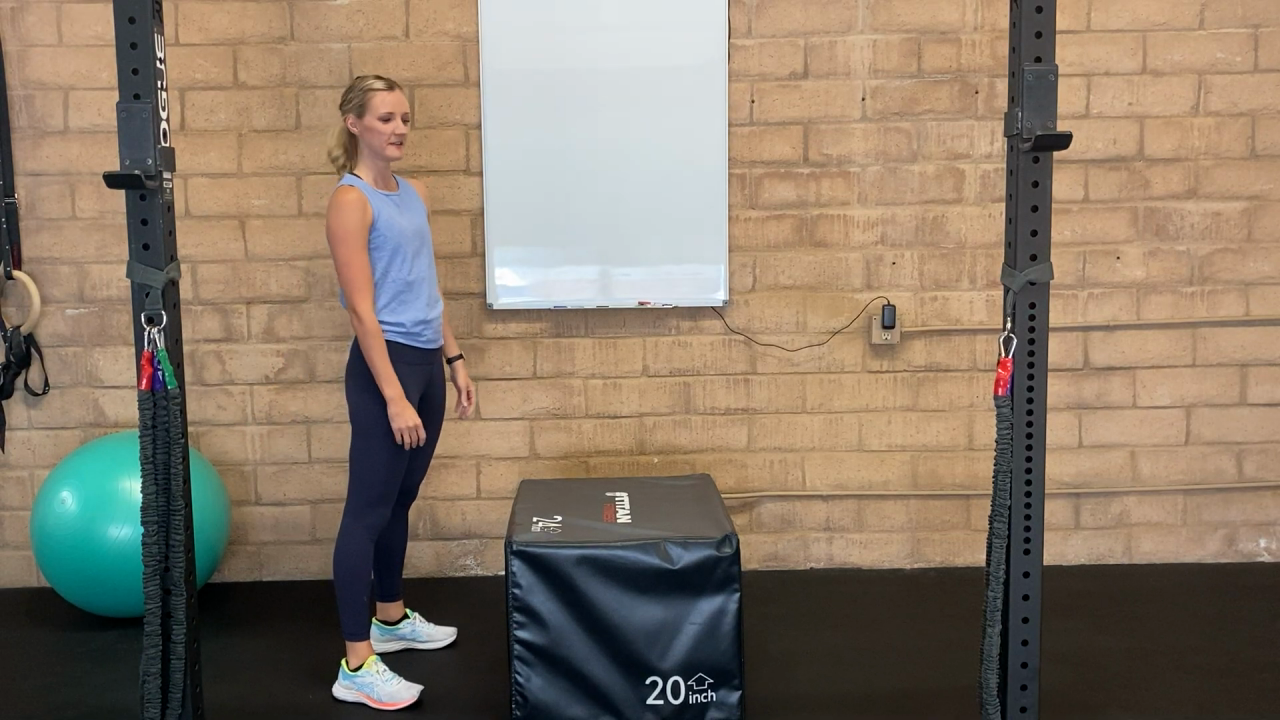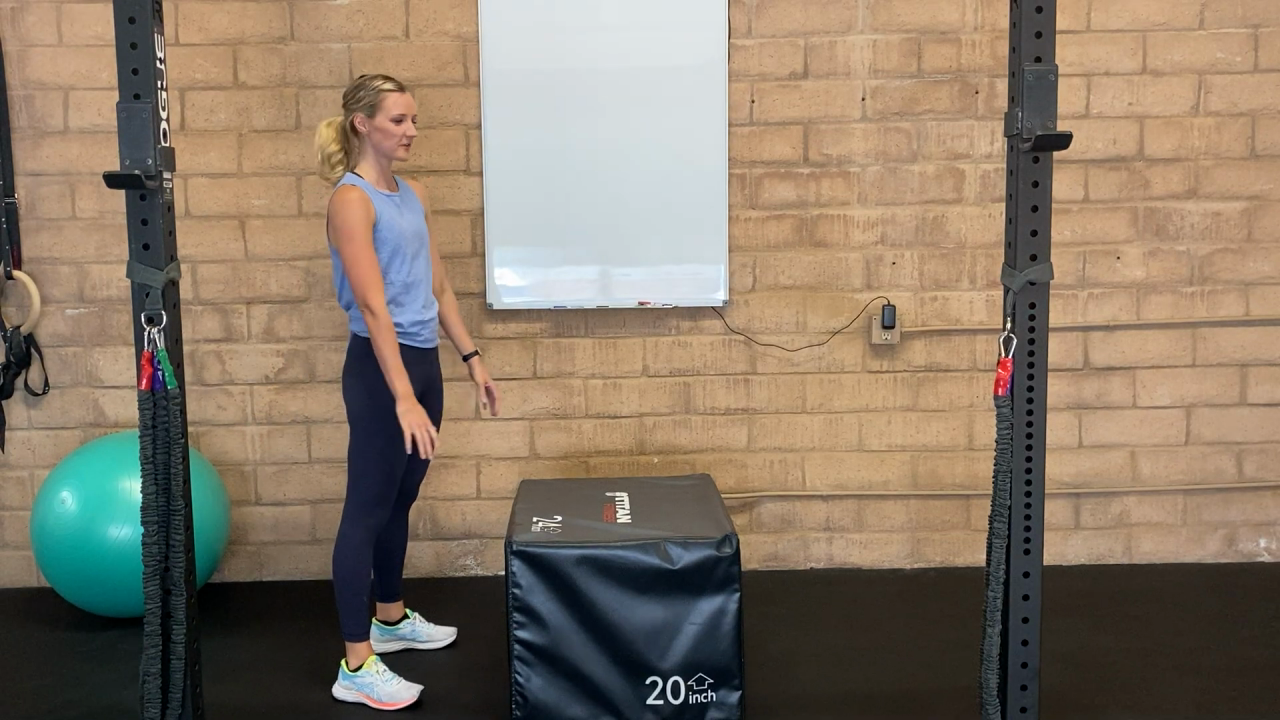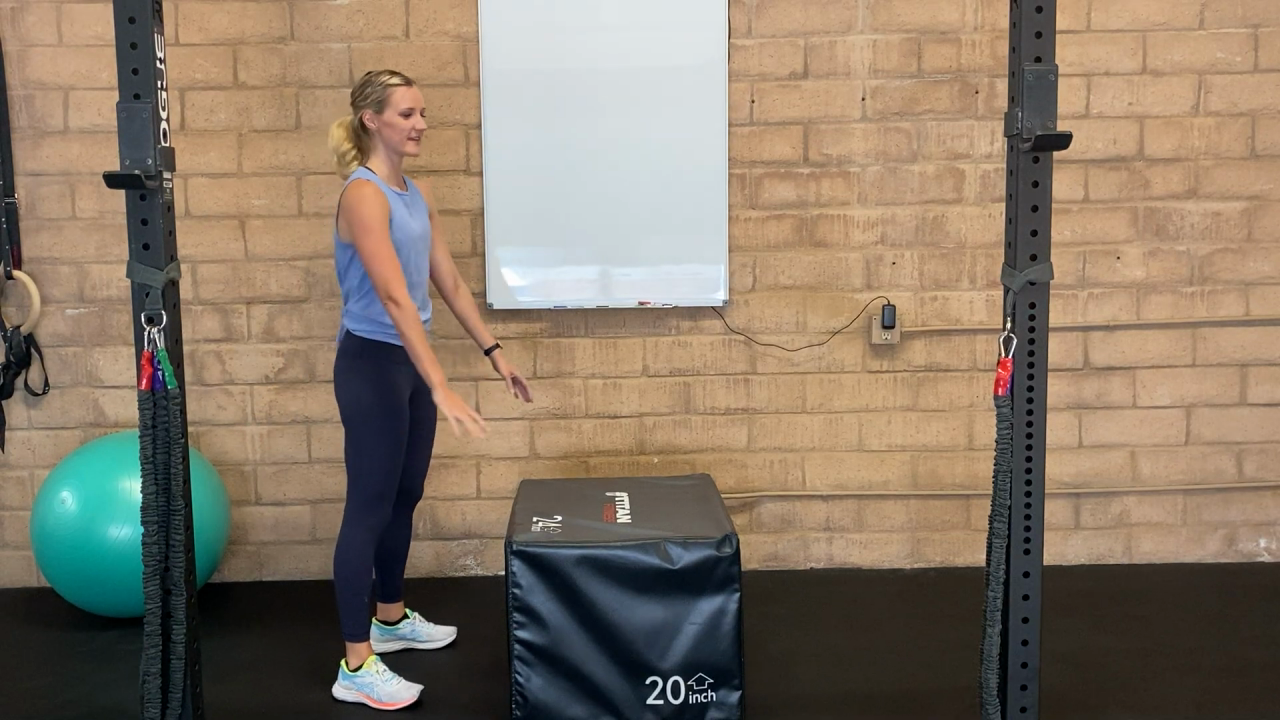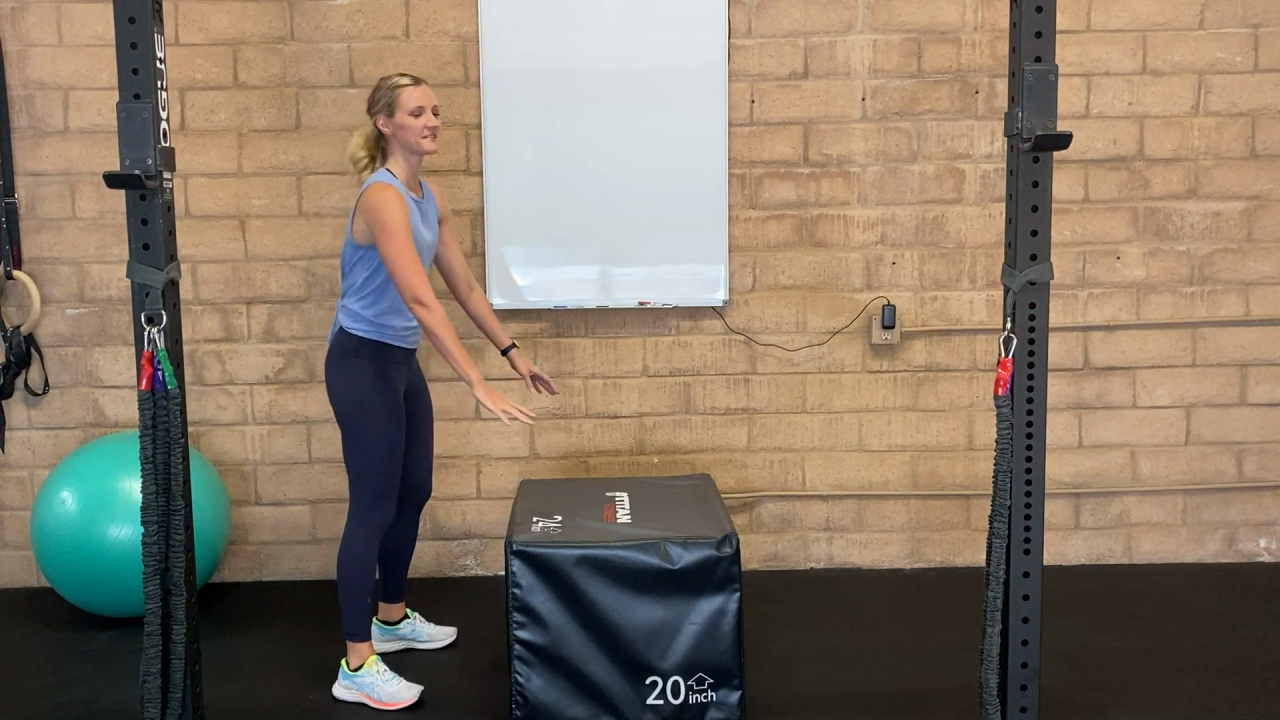
dt=0.2s
person 1, frame 1
left shoulder: (413, 194)
right shoulder: (349, 200)
right elbow: (363, 310)
left wrist: (455, 361)
right wrist: (394, 396)
left hip: (426, 362)
right hip: (383, 367)
left knee: (400, 499)
right knee: (368, 508)
left ankle: (391, 618)
right ankle: (356, 665)
person 1, frame 2
left shoulder: (412, 195)
right shoulder: (351, 200)
right elbow: (373, 306)
left wrist: (472, 359)
right wrist: (404, 399)
left hip: (422, 360)
right hip: (380, 368)
left knee: (400, 499)
right knee: (368, 506)
left ankle: (391, 618)
right ankle: (355, 666)
person 1, frame 3
left shoulder: (418, 195)
right shoulder: (363, 195)
left elbow: (450, 284)
right elbow: (395, 299)
left wrist: (494, 354)
right wrist: (442, 388)
left hip: (406, 362)
right hip: (370, 364)
left knee: (404, 497)
right knee: (369, 506)
left ankle: (390, 618)
right ankle: (356, 666)
person 1, frame 4
left shoulder: (431, 196)
right shoulder: (383, 197)
left elbow: (465, 287)
right elbow: (421, 301)
left wrist: (514, 353)
right wrist: (479, 385)
left hip: (400, 363)
right hip: (362, 364)
left knee: (413, 493)
right knee: (374, 505)
left ankle: (393, 617)
right ankle: (357, 667)
